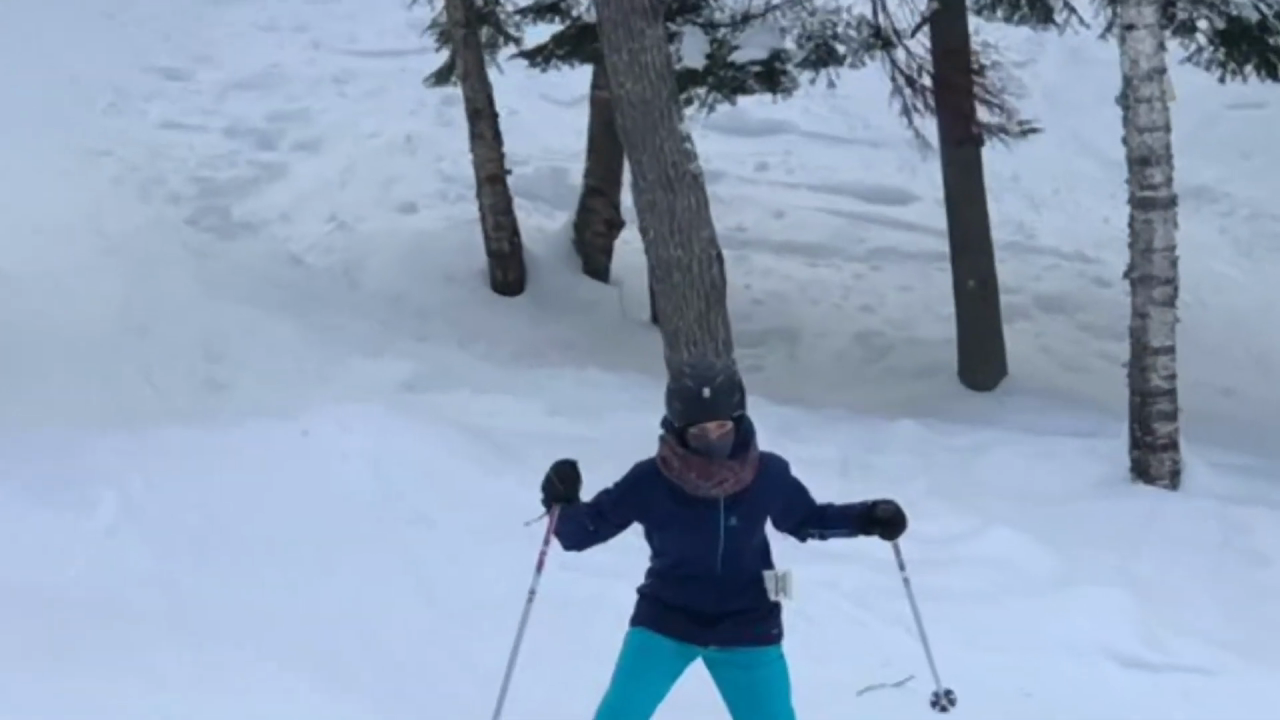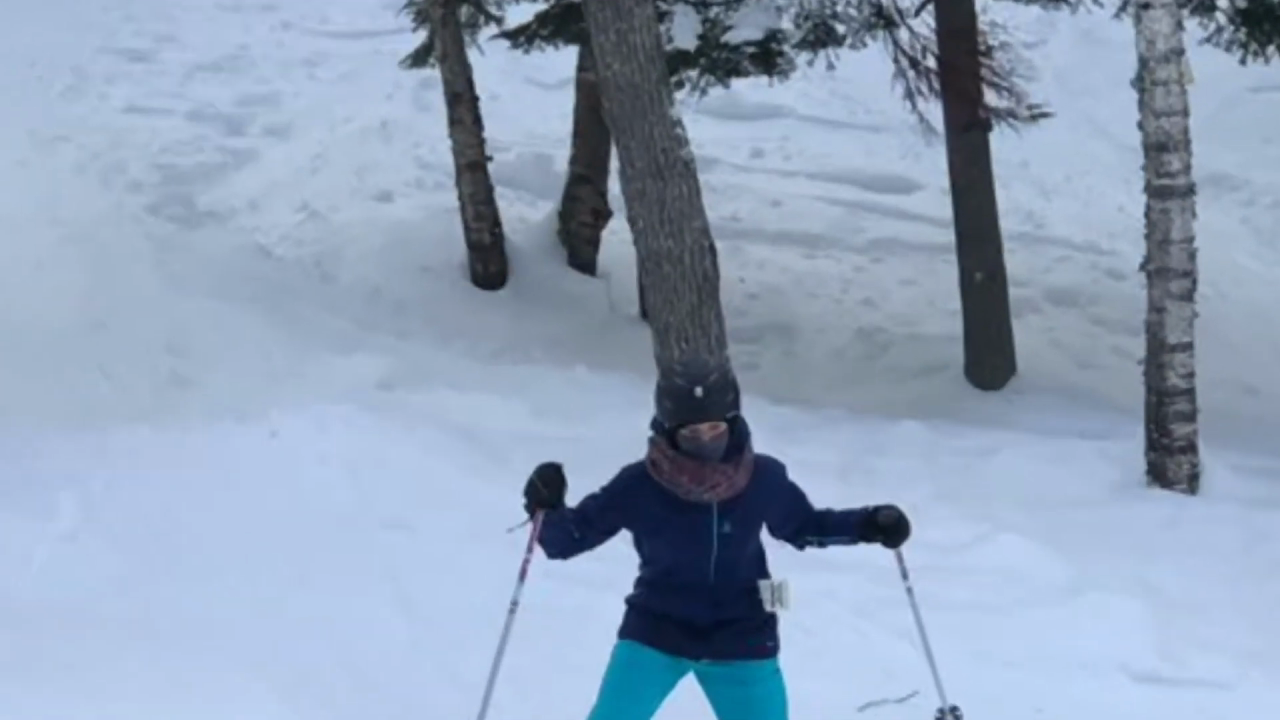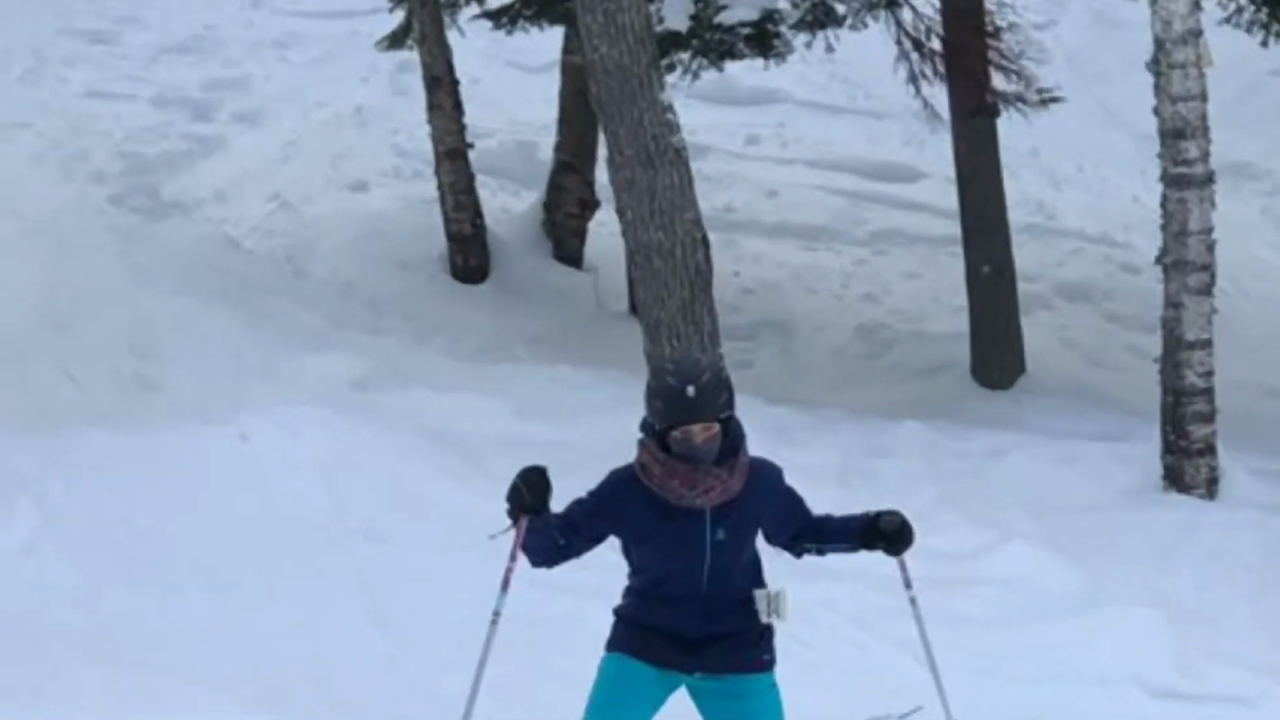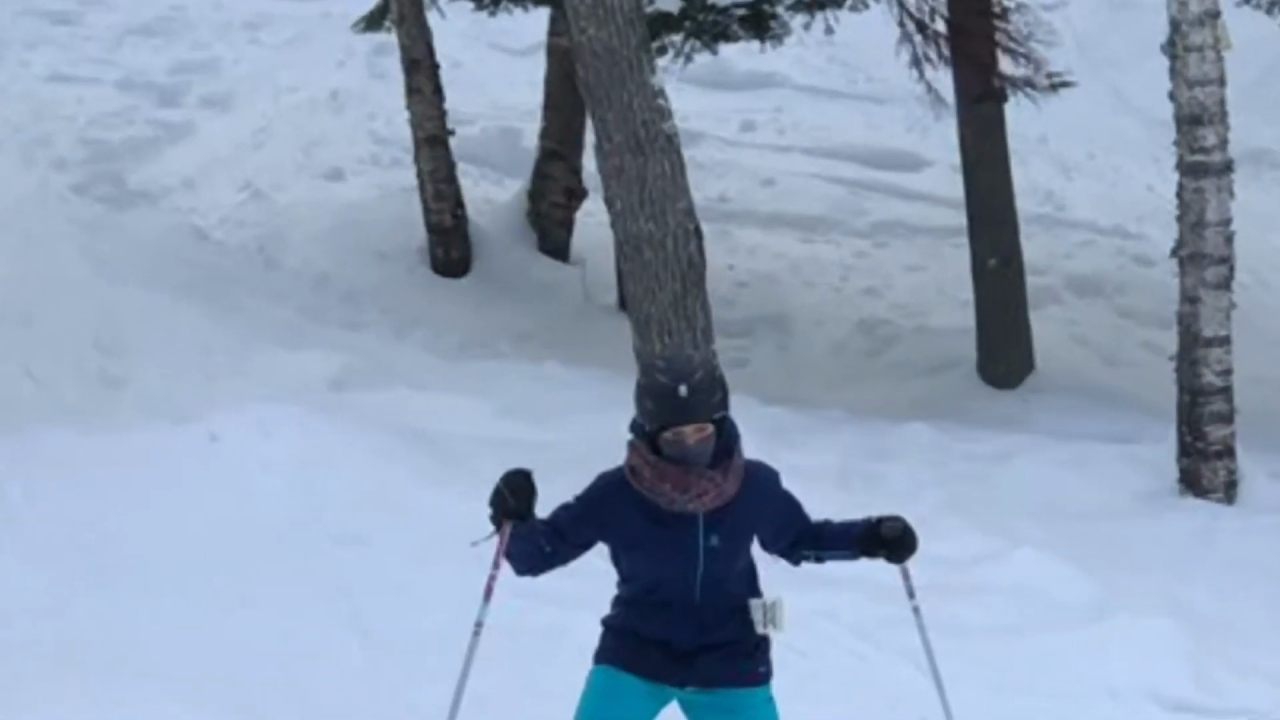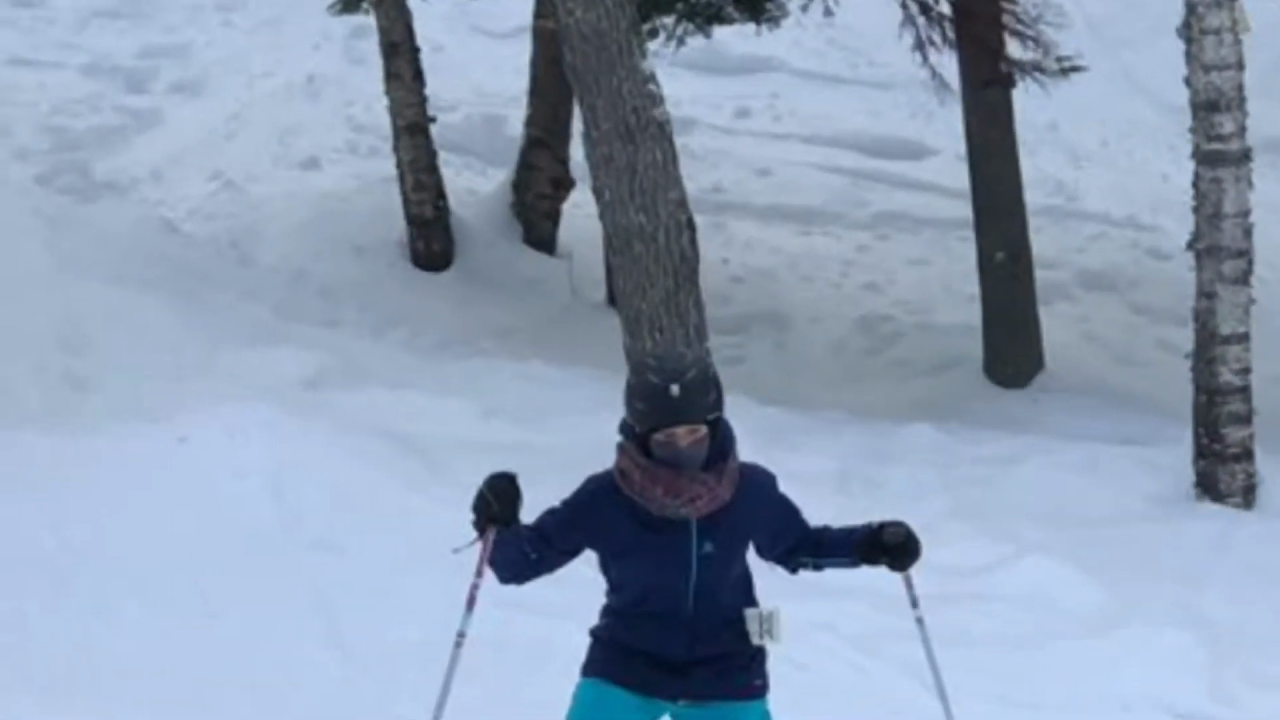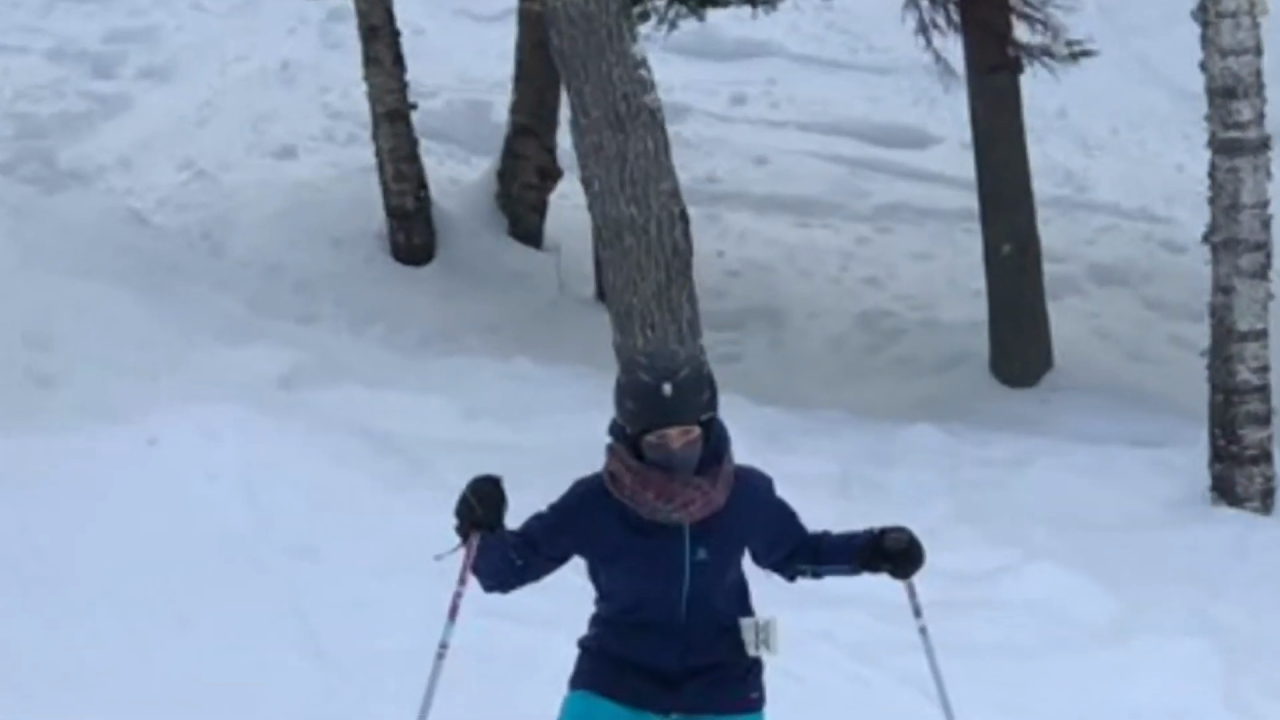
dt=0.2s
person 1, frame 1
left shoulder: (767, 474)
right shoulder: (651, 480)
left elbow: (807, 519)
right elbow: (588, 528)
left wrist: (867, 517)
right wrist: (564, 505)
left hip: (746, 630)
right hip: (664, 623)
person 1, frame 2
left shoulder: (763, 479)
right shoulder: (640, 486)
left elbow: (806, 526)
right elbow: (575, 533)
left wrist: (869, 524)
right wrist: (548, 511)
left hip: (740, 642)
right hip: (655, 635)
person 1, frame 3
left shoulder: (758, 482)
right shoulder: (629, 490)
left elbow: (803, 532)
right elbow: (560, 540)
left wrist: (870, 530)
right wrist: (532, 518)
left hip: (735, 654)
right hip: (645, 647)
person 1, frame 4
left shoulder: (754, 487)
right shoulder: (618, 494)
left elbow: (801, 539)
right elbow: (545, 547)
left wrist: (871, 537)
right wrist: (516, 524)
left hip: (729, 665)
right hip: (635, 659)
person 1, frame 5
left shoulder: (750, 491)
right shoulder: (606, 499)
left elbow: (798, 545)
right elbow: (531, 554)
left wrist: (872, 543)
right wrist: (500, 529)
left hip: (724, 677)
right hip: (624, 671)
person 1, frame 6
left shoulder: (746, 495)
right shoulder: (595, 504)
left elbow: (797, 552)
right elbow: (517, 560)
left wrist: (874, 550)
right wrist: (485, 535)
